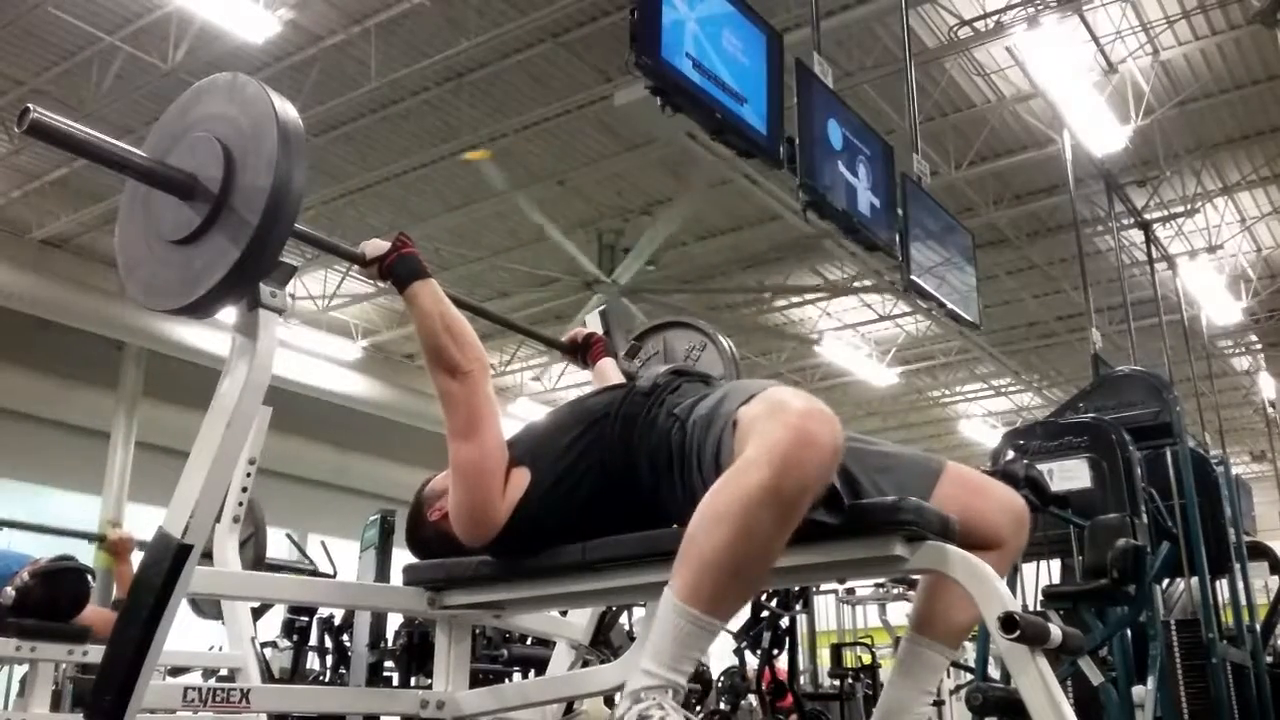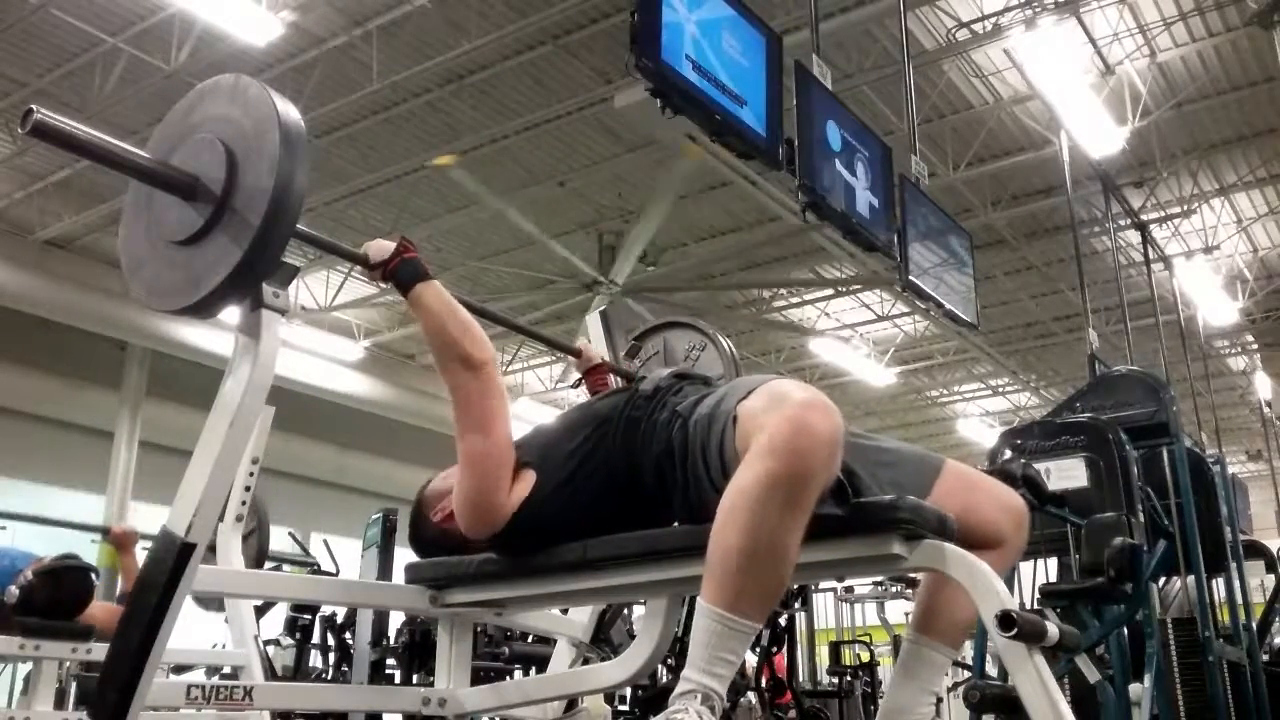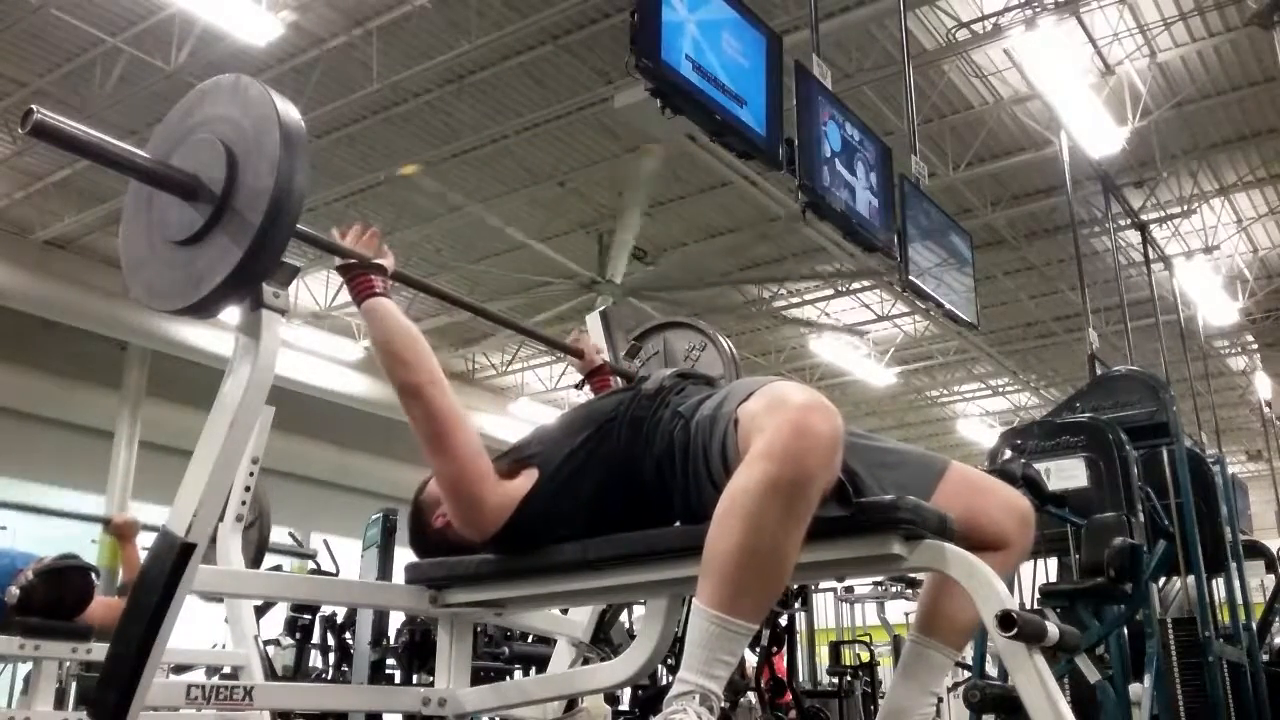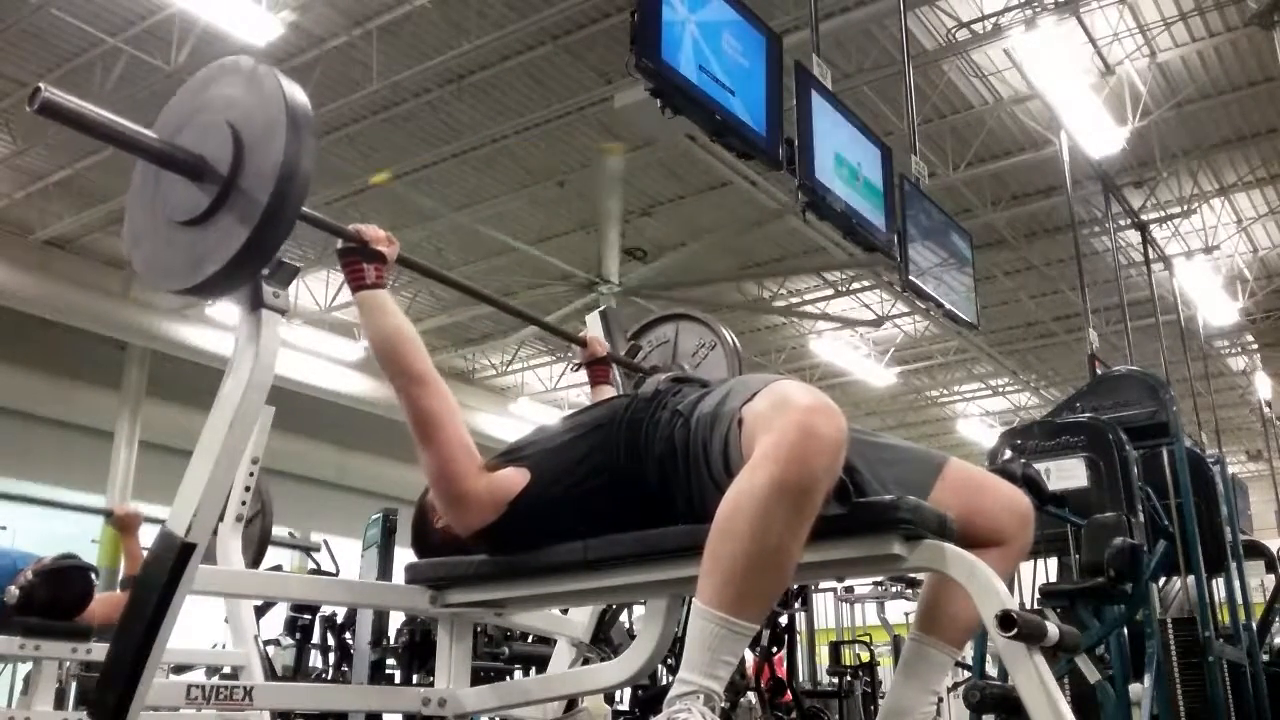
dt=1s
person 1, frame 1
left shoulder: (543, 482)
right shoulder: (486, 512)
left elbow: (617, 411)
right elbow: (463, 369)
left wrist: (597, 353)
right wrist: (405, 271)
left knee: (1001, 520)
person 1, frame 2
left shoulder: (541, 484)
right shoulder: (491, 508)
left elbow: (614, 437)
right elbow: (473, 365)
left wrist: (595, 375)
right wrist: (408, 272)
left knee: (1001, 519)
person 1, frame 3
left shoulder: (532, 487)
right shoulder: (489, 511)
right elbow: (421, 385)
left wrist: (598, 377)
right wrist: (368, 284)
left knee: (1007, 520)
person 1, frame 4
left shoulder: (544, 477)
right shoulder: (481, 507)
right elbow: (417, 381)
left wrist: (600, 373)
right wrist: (367, 277)
left knee: (1006, 518)
